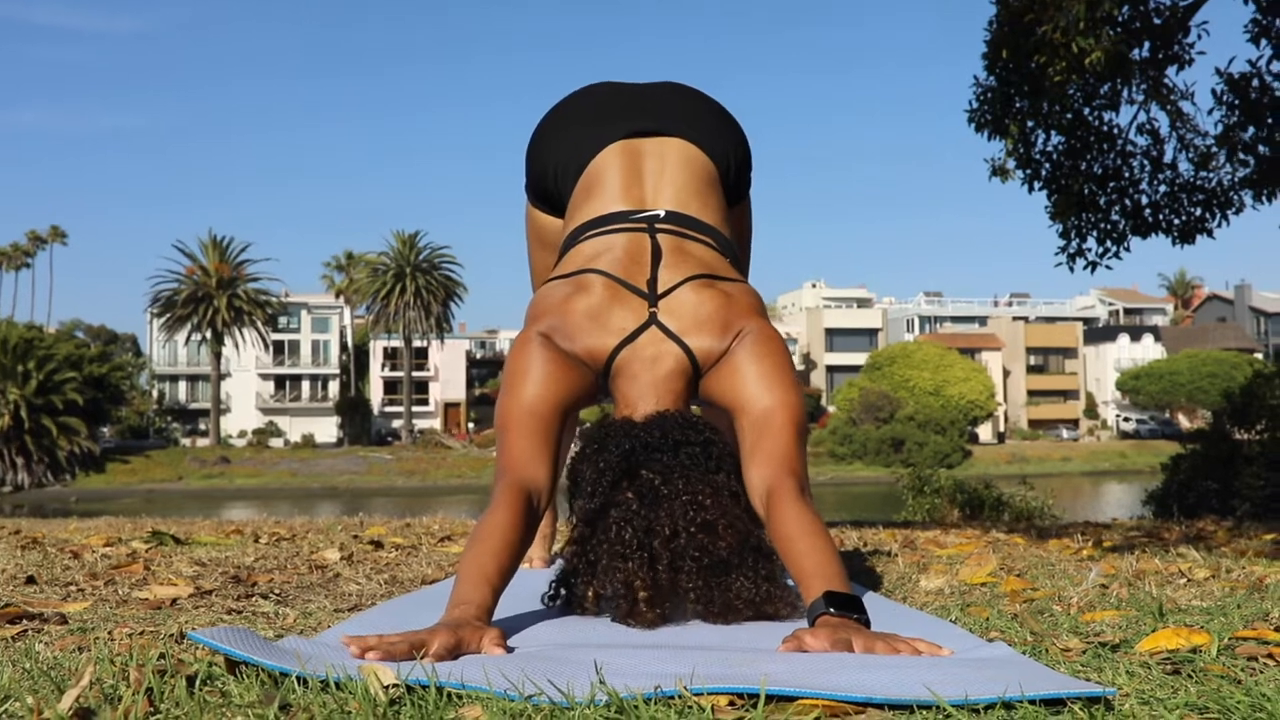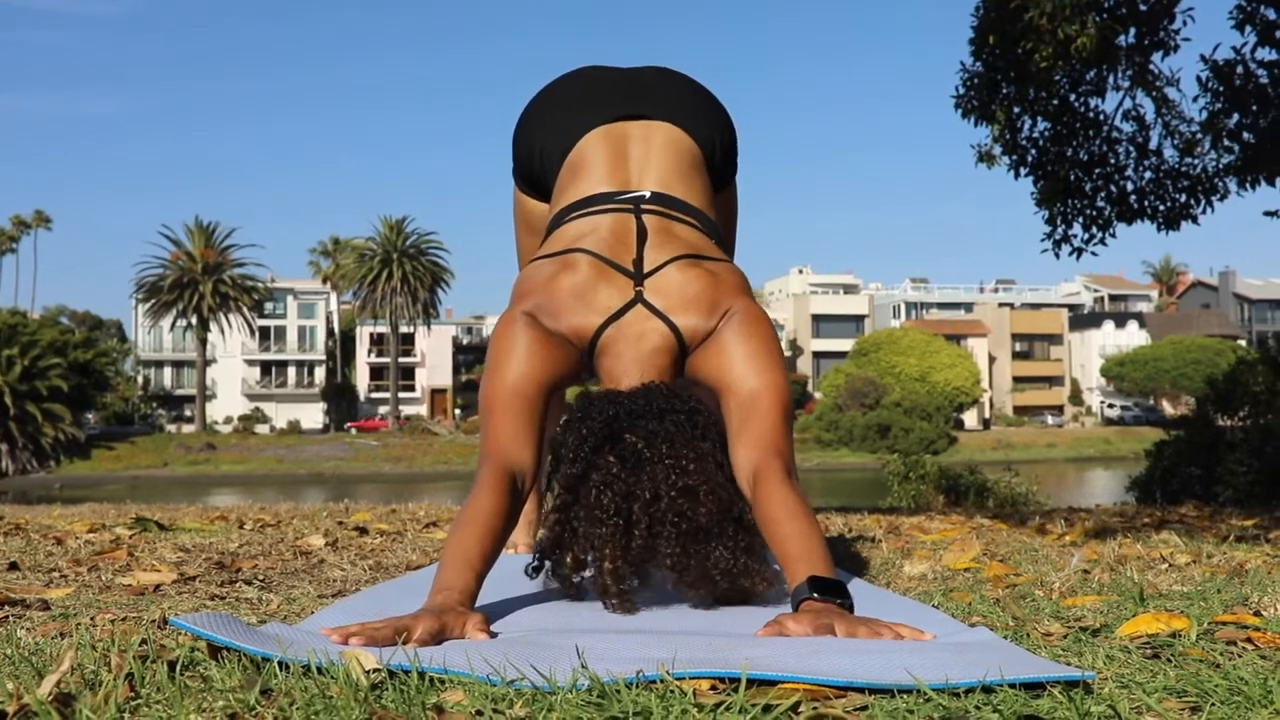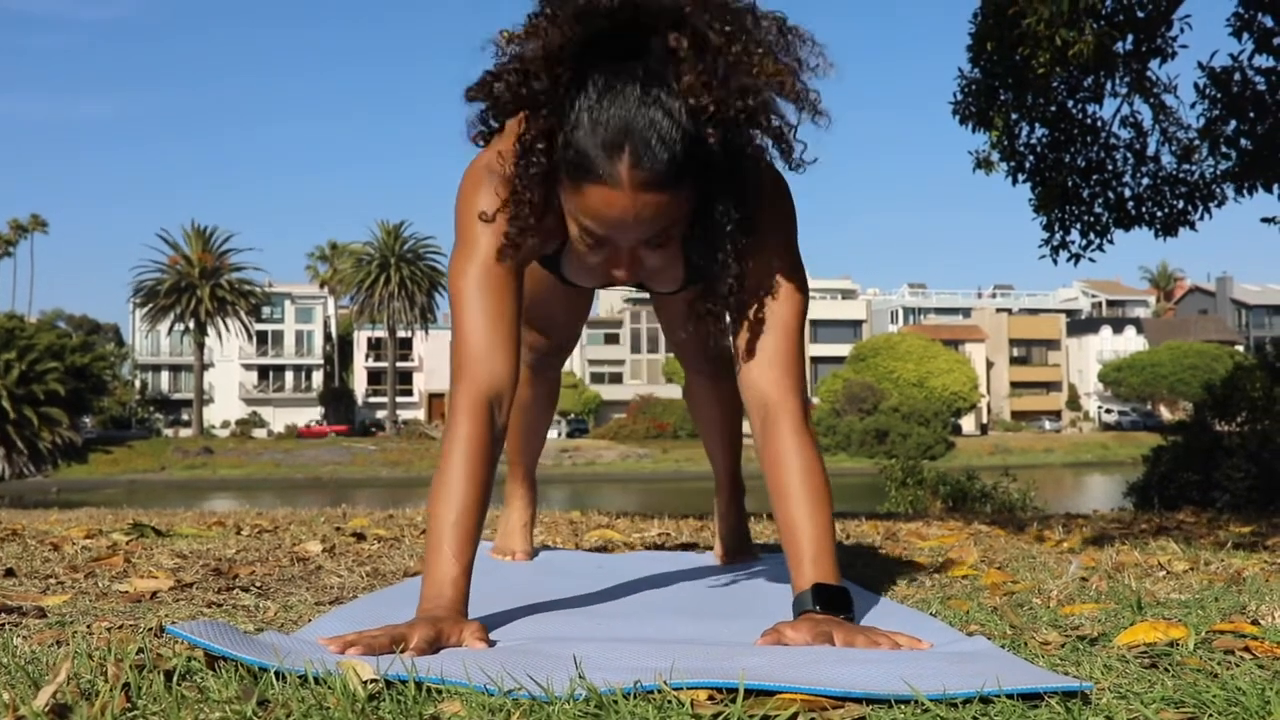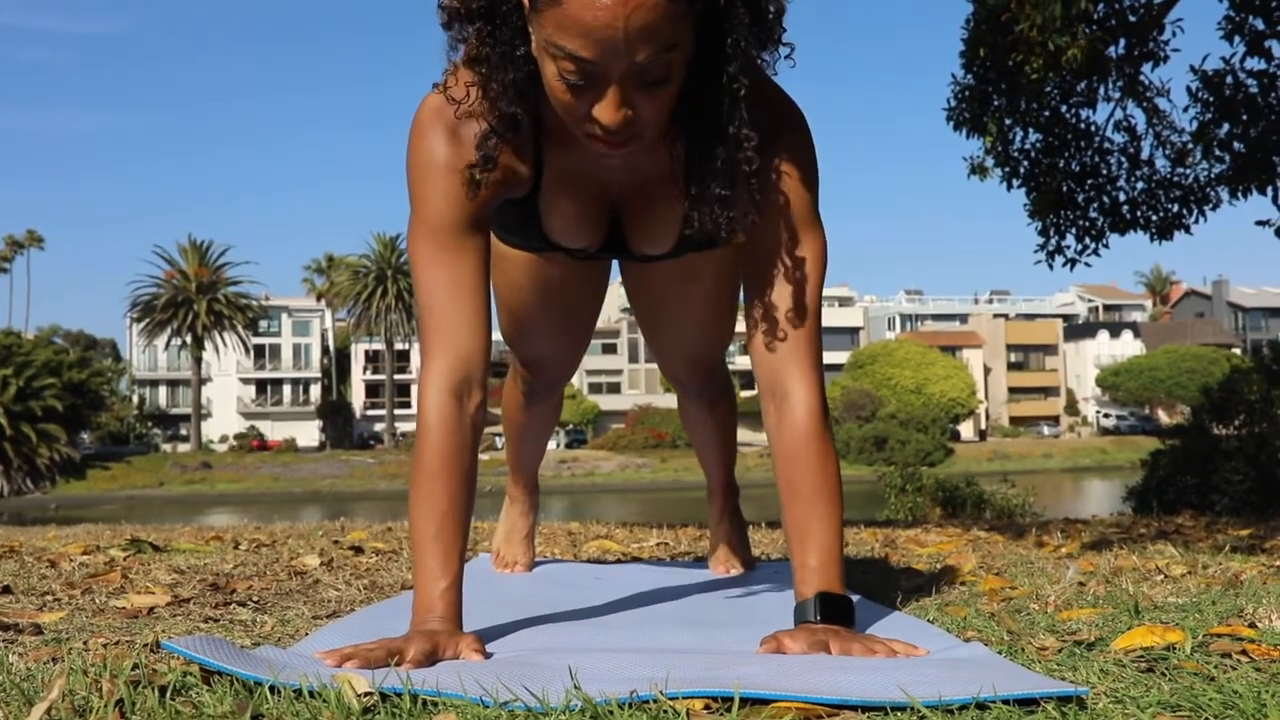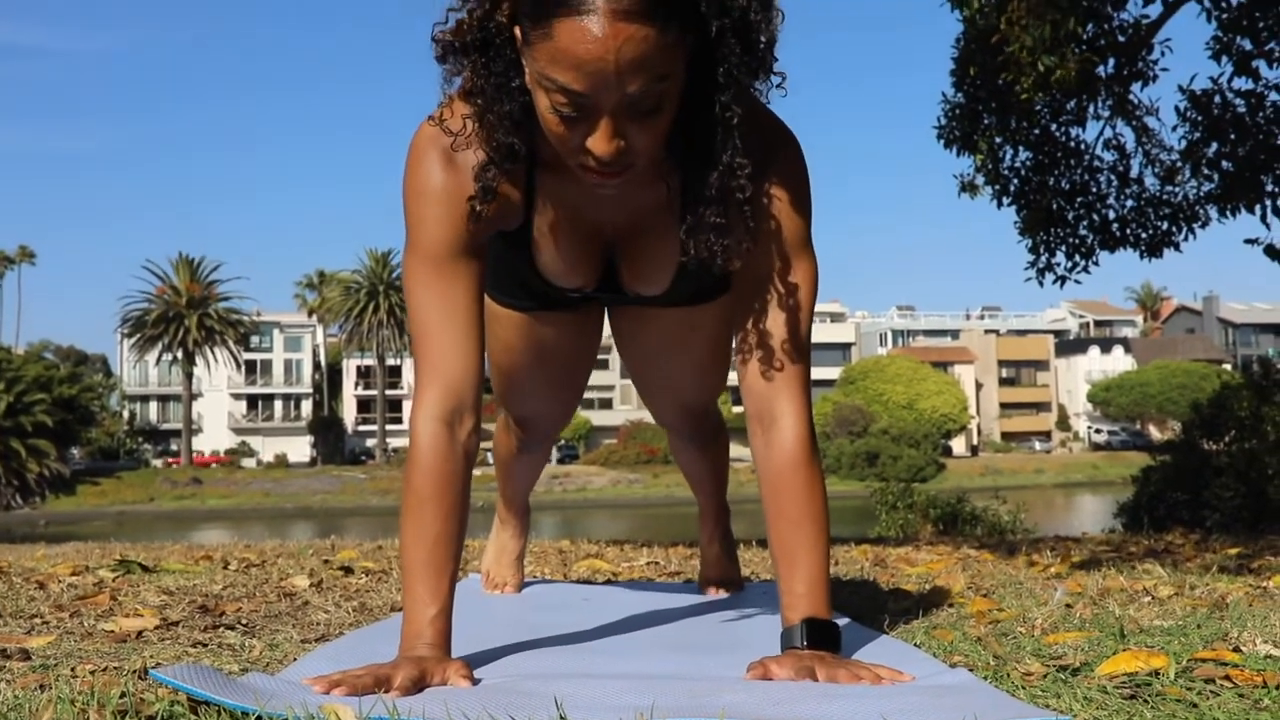
dt=1s
person 1, frame 1
left shoulder: (742, 346)
right shoulder: (553, 347)
left elbow: (783, 489)
right elbow: (516, 490)
left wrist: (836, 614)
left ankle: (728, 539)
right ankle: (542, 536)
person 1, frame 2
left shoulder: (727, 325)
right shoulder: (540, 325)
left elbow: (769, 472)
right elbow: (500, 472)
left wrist: (819, 596)
right wrist: (447, 603)
left ankle: (711, 512)
right ankle: (531, 506)
person 1, frame 3
left shoulder: (750, 195)
right shoulder: (505, 181)
left elbow: (777, 402)
right elbow: (478, 397)
left wrist: (822, 601)
right wrist: (441, 606)
right hip: (552, 213)
left knee: (706, 353)
right knee: (539, 348)
left ankle: (728, 500)
right ankle: (520, 495)
person 1, frame 4
left shoulder: (758, 125)
right shoulder: (463, 121)
left elbow: (791, 379)
right elbow: (453, 381)
left wrist: (824, 608)
right wrist: (435, 617)
left hip: (687, 226)
right hip: (541, 223)
right knee: (541, 367)
left ankle: (723, 507)
right ankle: (520, 499)
person 1, frame 5
left shoulder: (755, 155)
right shoulder: (459, 152)
left elbow: (779, 409)
right elbow: (444, 409)
left wrist: (808, 635)
right wrist: (423, 645)
left hip: (682, 275)
right hip: (537, 275)
right knee: (534, 417)
left ankle: (715, 530)
right ankle: (509, 519)
